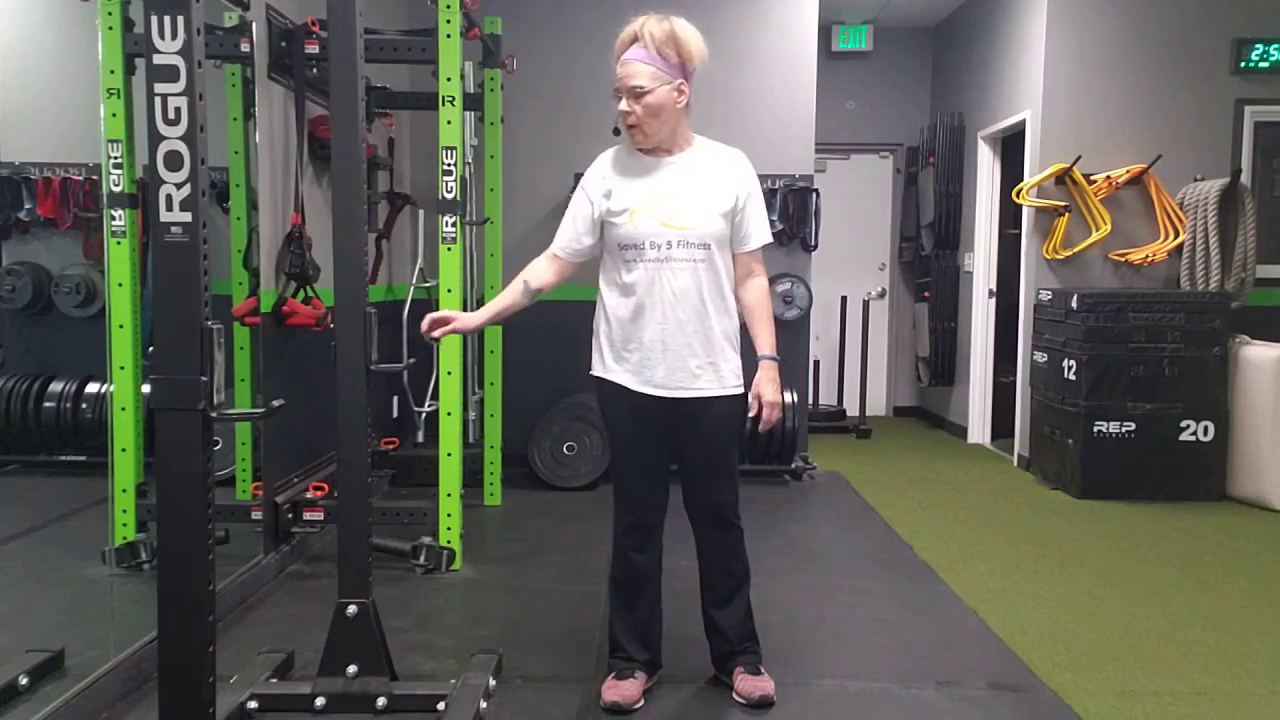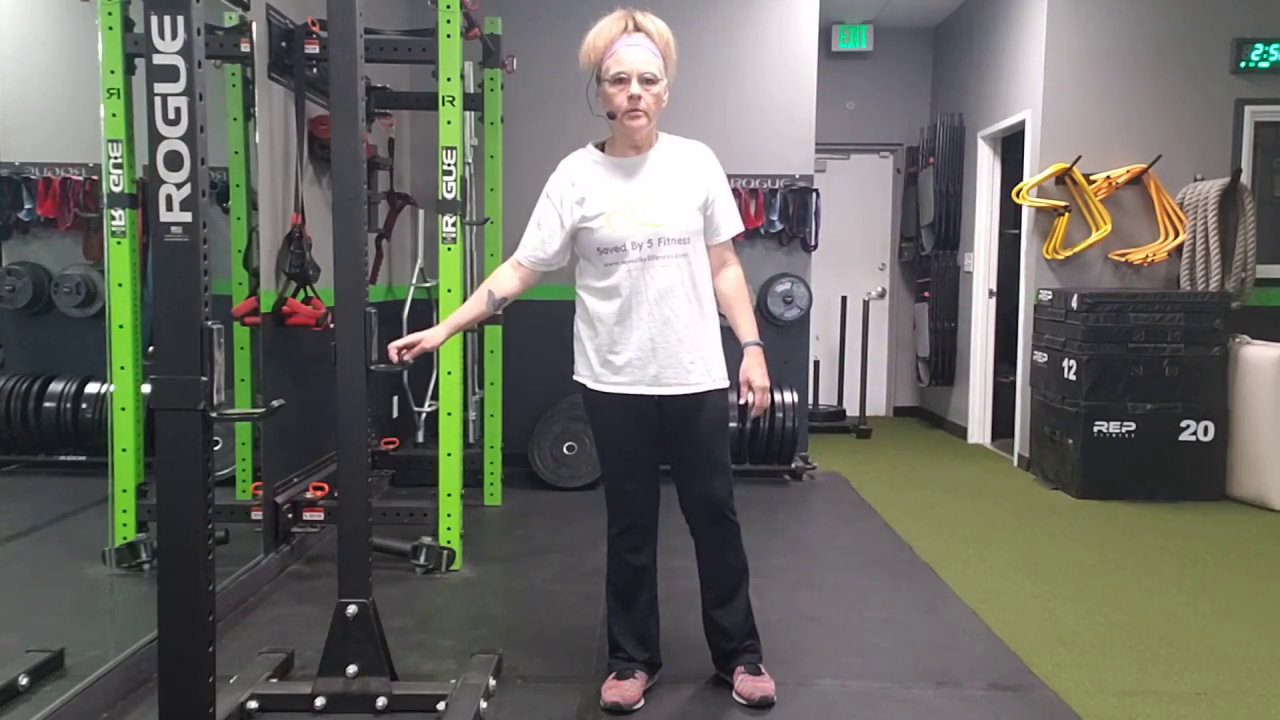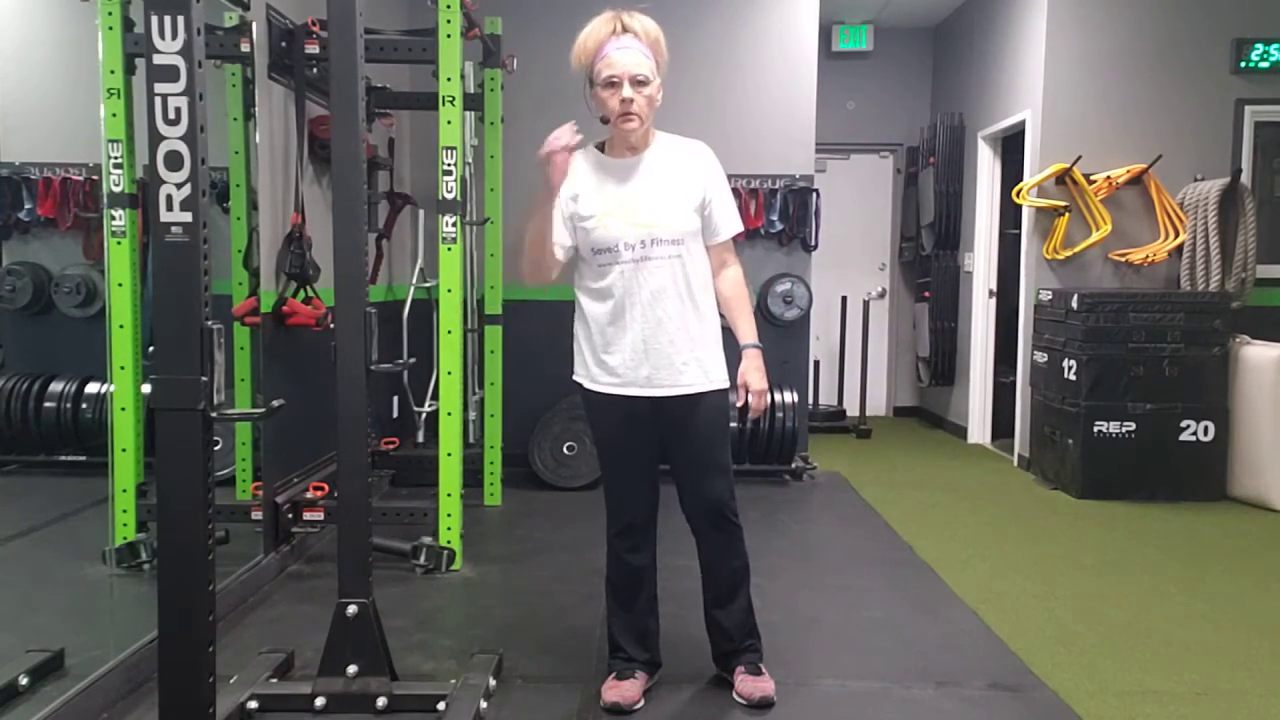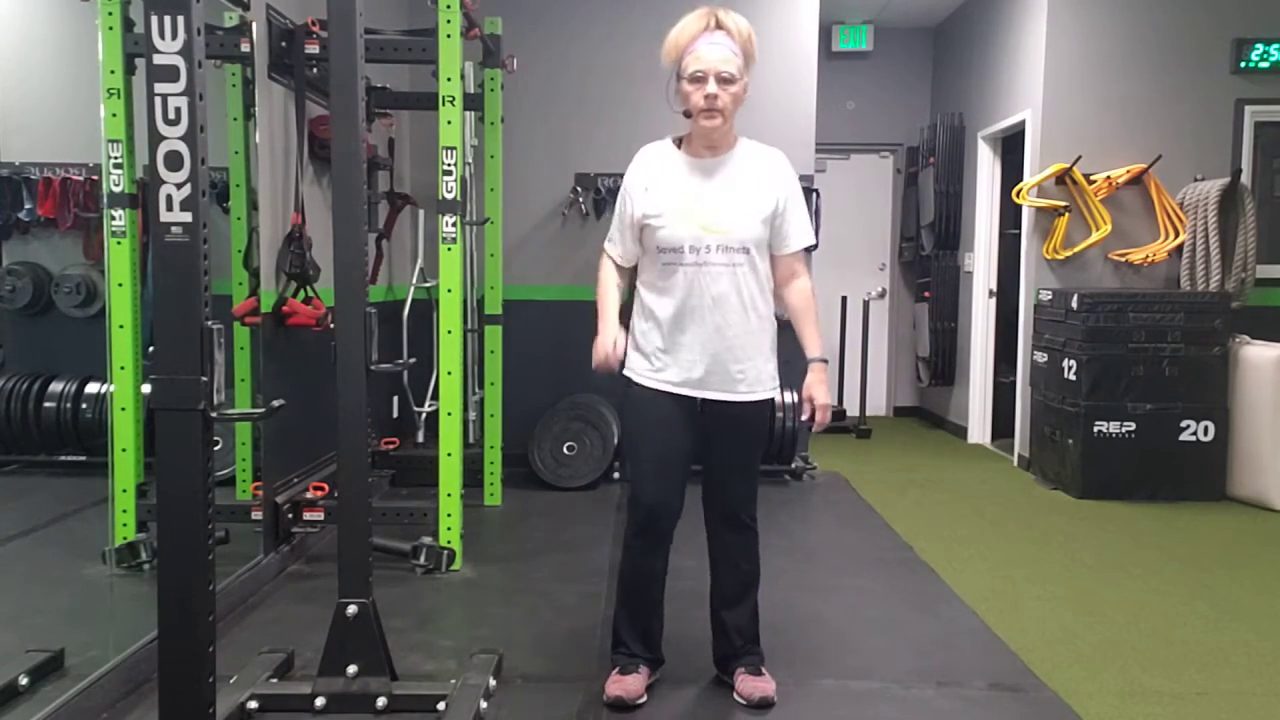
dt=1s
person 1, frame 1
left shoulder: (729, 169)
right shoulder: (608, 171)
left elbow: (750, 277)
right elbow: (556, 262)
left wrist: (767, 362)
right wrist: (479, 315)
left hip: (710, 384)
right hip: (628, 381)
left knee: (718, 520)
right knee: (636, 524)
left ankle: (739, 655)
right ankle: (633, 659)
person 1, frame 2
left shoulder: (695, 162)
right shoulder: (576, 175)
left elbow: (723, 265)
right elbow: (520, 269)
left wrist: (752, 348)
right wrist: (442, 330)
left hip: (696, 378)
right hip: (615, 382)
left knee: (714, 516)
right knee: (629, 526)
left ankle: (739, 654)
right ankle: (632, 659)
person 1, frame 3
left shoulder: (694, 162)
right shoulder: (576, 172)
left elbow: (724, 266)
right elbow: (539, 272)
left wrist: (751, 349)
right wrist: (551, 186)
left hip: (695, 377)
right hip: (613, 382)
left knee: (715, 515)
right knee: (629, 524)
left ankle: (741, 653)
right ankle: (632, 659)
person 1, frame 4
left shoulder: (770, 169)
right shoulder: (648, 166)
left elbow: (793, 277)
right elbow: (615, 261)
left wrist: (817, 362)
right wrist: (608, 325)
left hip: (743, 383)
right hip: (658, 379)
left knee: (734, 521)
right knee: (650, 517)
left ankle: (741, 655)
right ankle: (635, 655)
